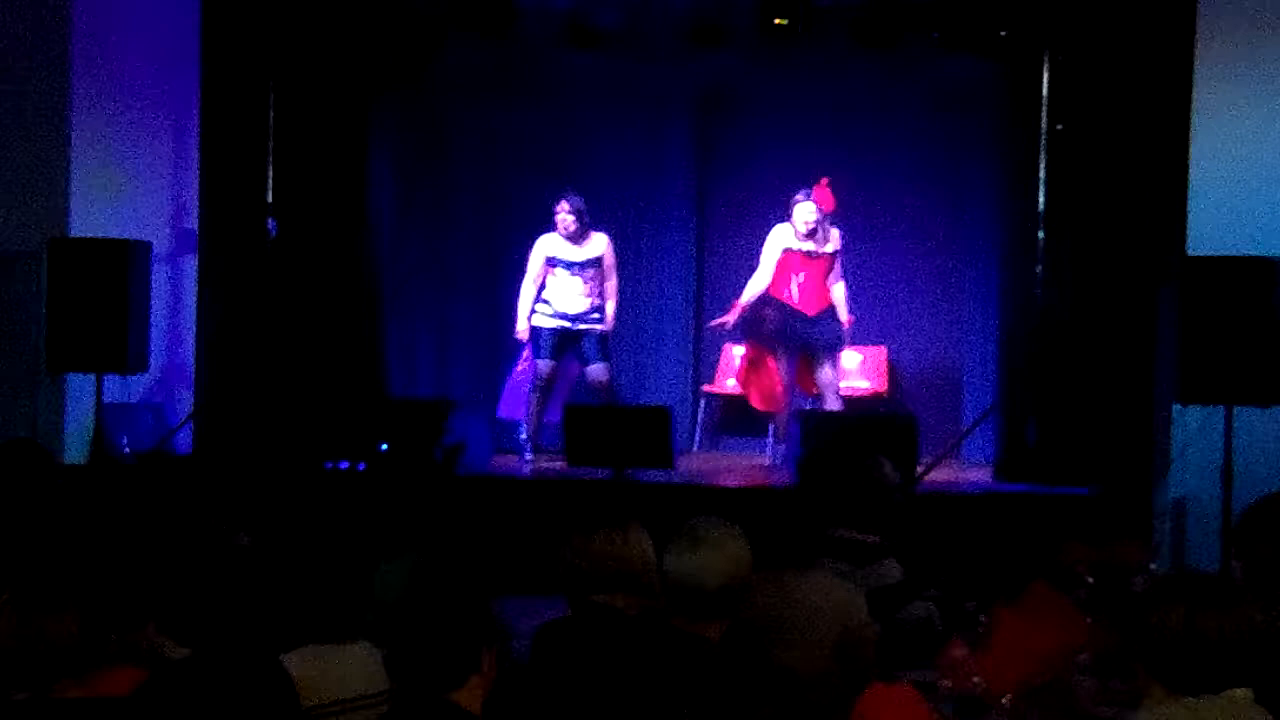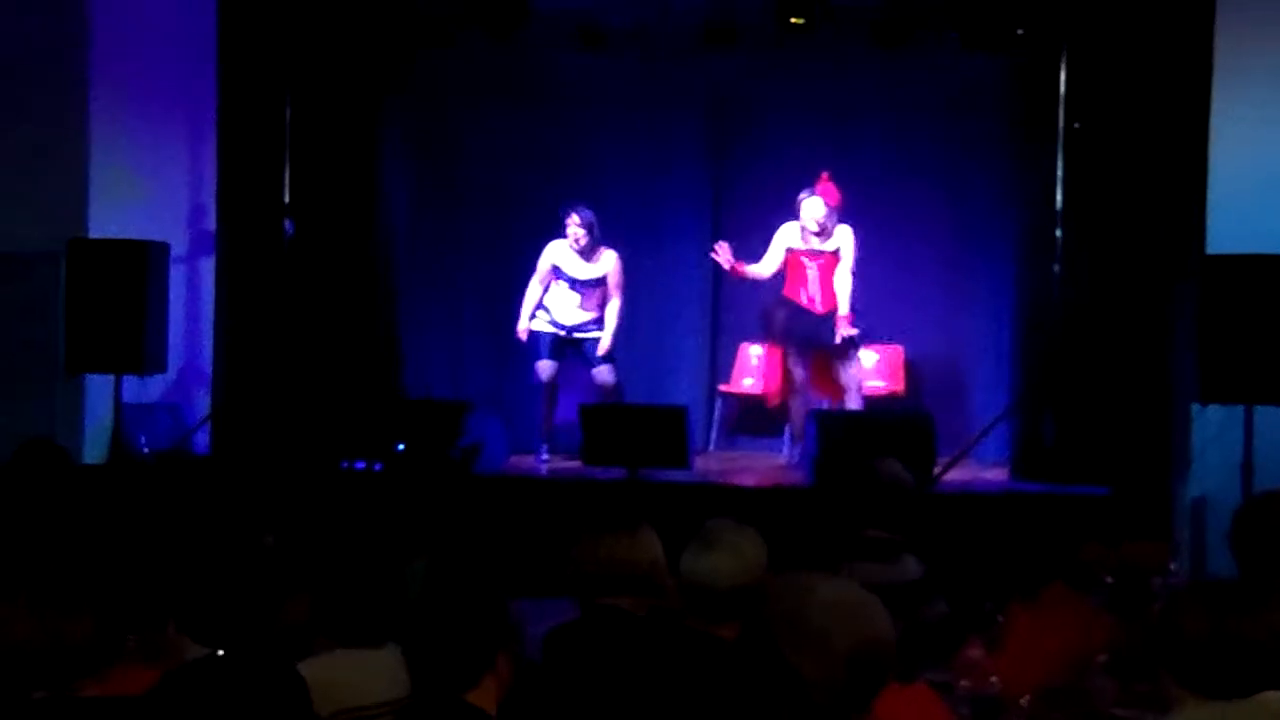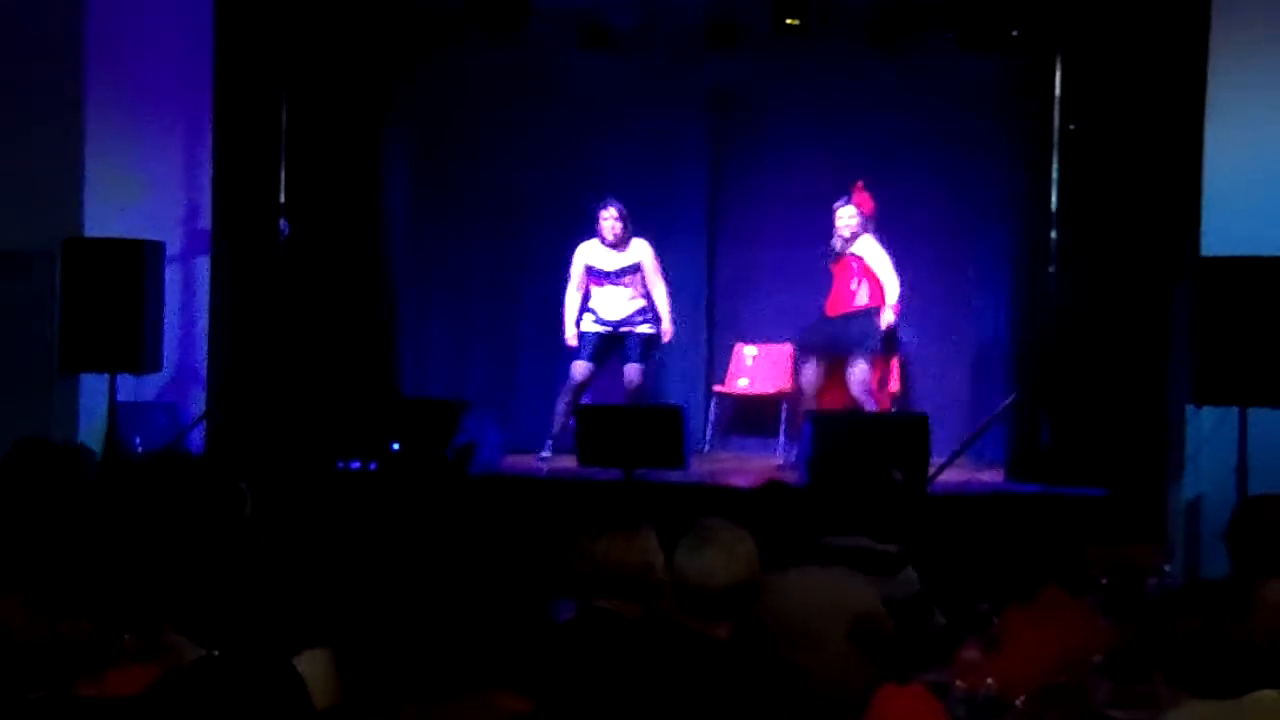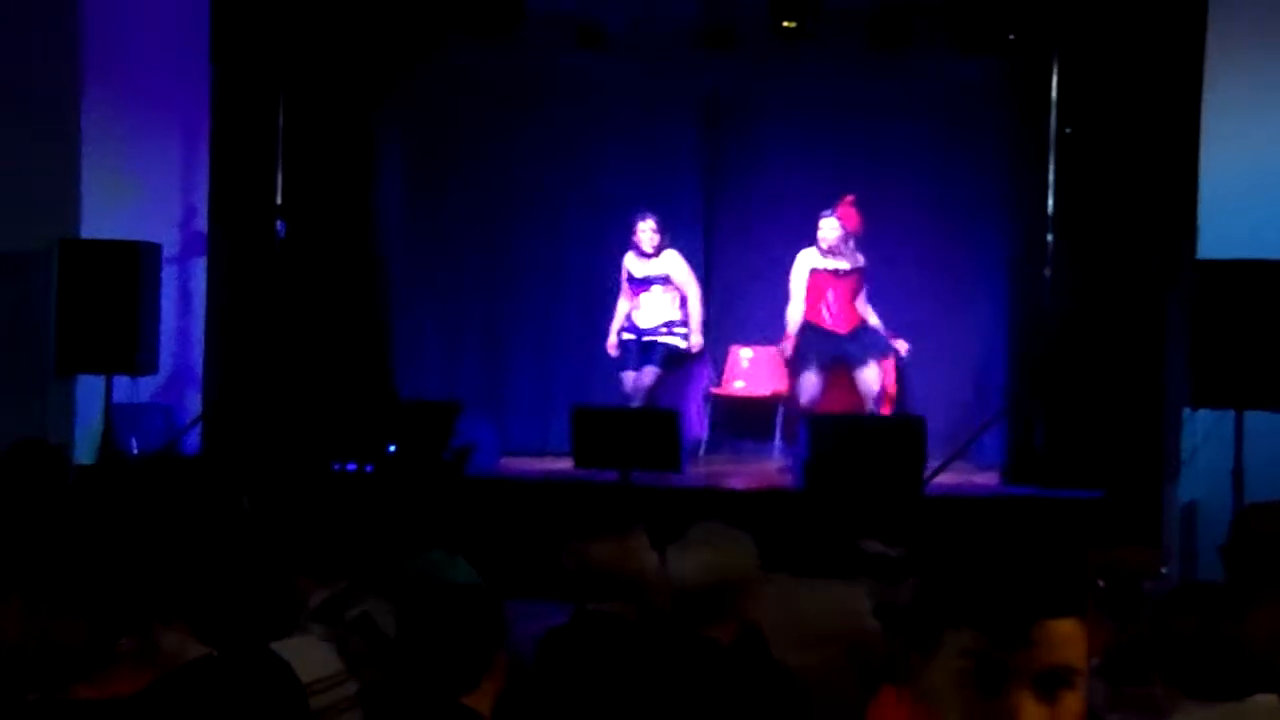
dt=1s
person 1, frame 1
left shoulder: (832, 237)
right shoulder: (780, 234)
left elbow: (835, 282)
right elbow: (762, 277)
left wrist: (844, 320)
right wrist: (737, 310)
left hip: (820, 320)
right hip: (783, 318)
left knee: (829, 387)
right knee: (785, 385)
person 1, frame 2
left shoulder: (843, 234)
right shoulder: (788, 232)
left elbow: (843, 277)
right elbow: (766, 269)
left wrist: (843, 318)
right wrist: (733, 265)
left hip: (832, 318)
right hip: (797, 316)
left knee: (851, 384)
right knee: (799, 384)
person 1, frame 3
left shoulder: (866, 242)
right shoulder: (842, 250)
left elbow: (890, 280)
left wrist: (890, 307)
left hip: (861, 323)
right hip: (834, 324)
left knee: (859, 391)
right knee: (808, 386)
person 1, frame 4
left shoulder: (857, 261)
right shoulder: (807, 257)
right elbow: (796, 302)
left wrist: (887, 337)
right wrist: (790, 338)
left hip: (854, 335)
right hip: (816, 337)
left knee: (872, 392)
right knee: (807, 401)
person 2, frame 1
left shoulder: (601, 242)
right shoulder: (546, 242)
left elbow: (610, 281)
right elbow: (530, 282)
left wrist: (610, 314)
right wrist: (521, 318)
left hip: (590, 323)
right hip: (549, 320)
left knee: (601, 381)
right knee: (542, 378)
right ankle: (528, 441)
person 2, frame 2
left shoulder: (609, 258)
right shoulder: (555, 249)
left elbow: (614, 299)
right elbow: (537, 284)
left wrist: (608, 334)
right wrist: (524, 318)
left hip: (589, 330)
right hip: (548, 325)
left knee: (608, 382)
right knee: (546, 379)
right ankle: (544, 443)
person 2, frame 3
left shoulder: (640, 248)
right shoulder: (584, 250)
left elbow: (656, 284)
right elbow: (574, 290)
left wrist: (666, 319)
right wrist: (570, 326)
left hip: (636, 321)
right hip: (597, 322)
left knee: (633, 382)
right knee: (577, 378)
right ankle: (552, 439)
person 2, frame 4
left shoulder: (671, 259)
right shoulder: (629, 259)
left elbow: (693, 293)
left wrist: (696, 331)
right wrist: (613, 332)
left hip: (667, 331)
right hip: (635, 332)
left knee: (642, 385)
right knee: (629, 387)
